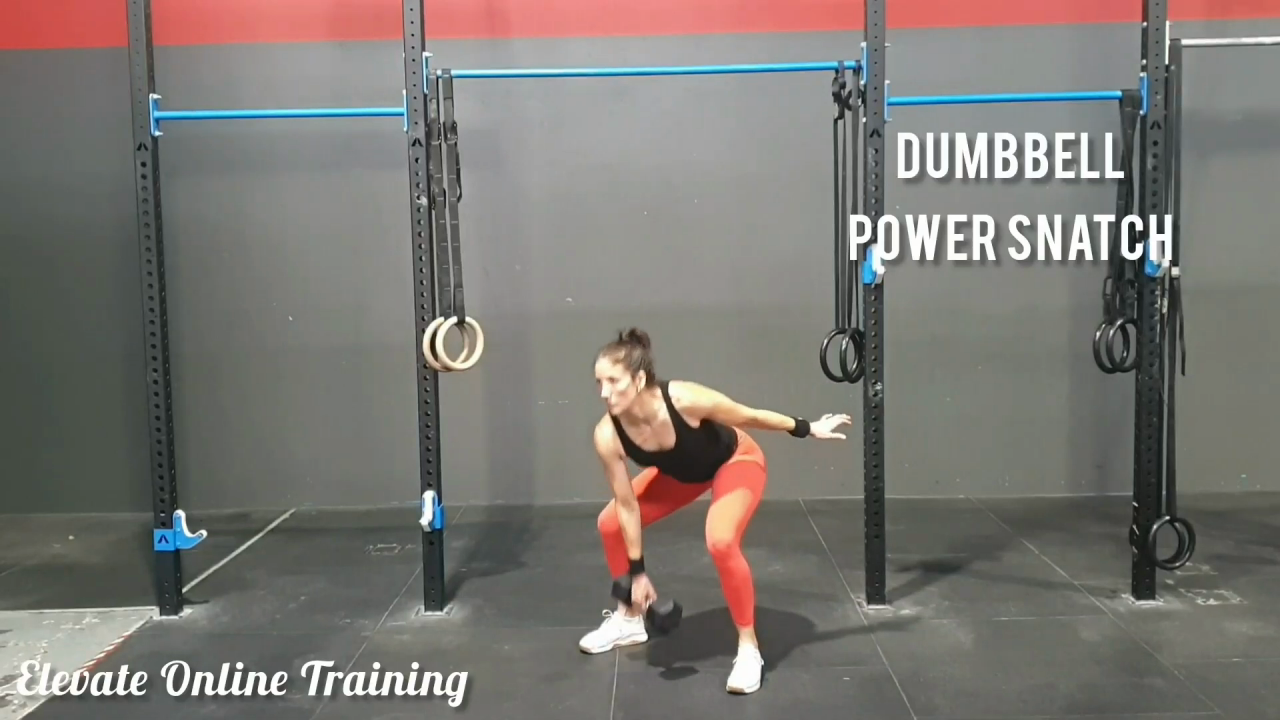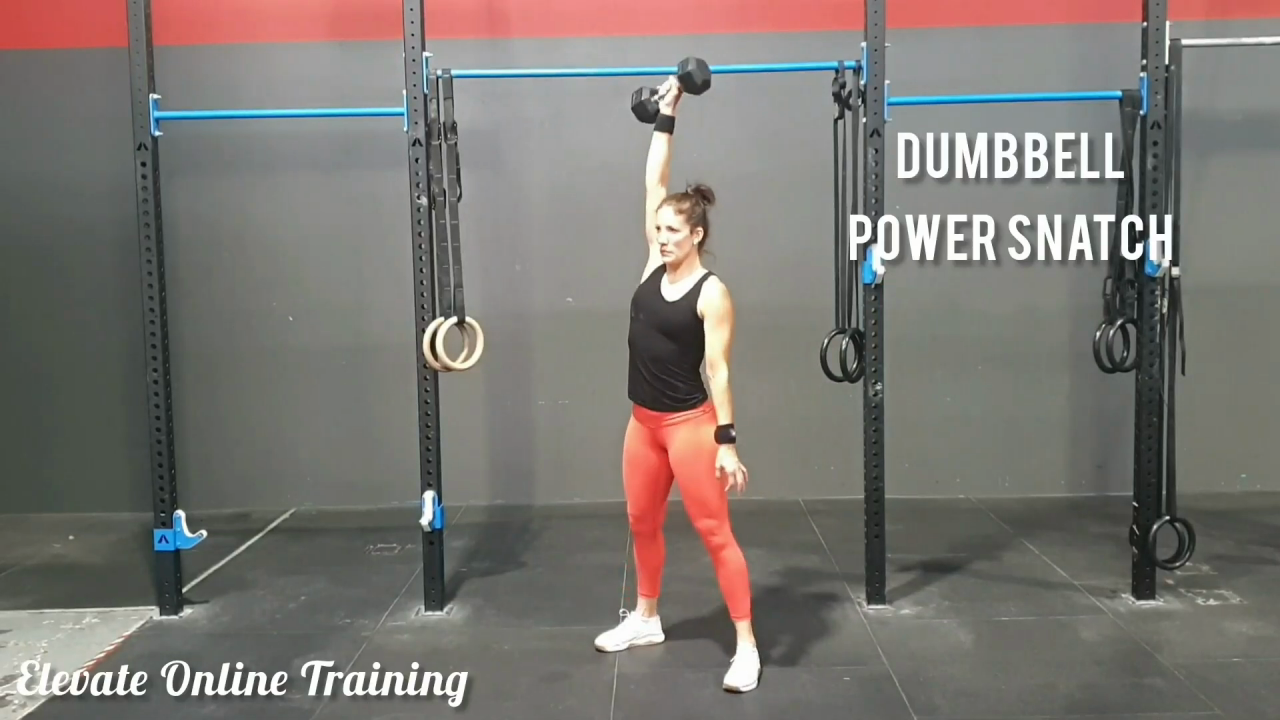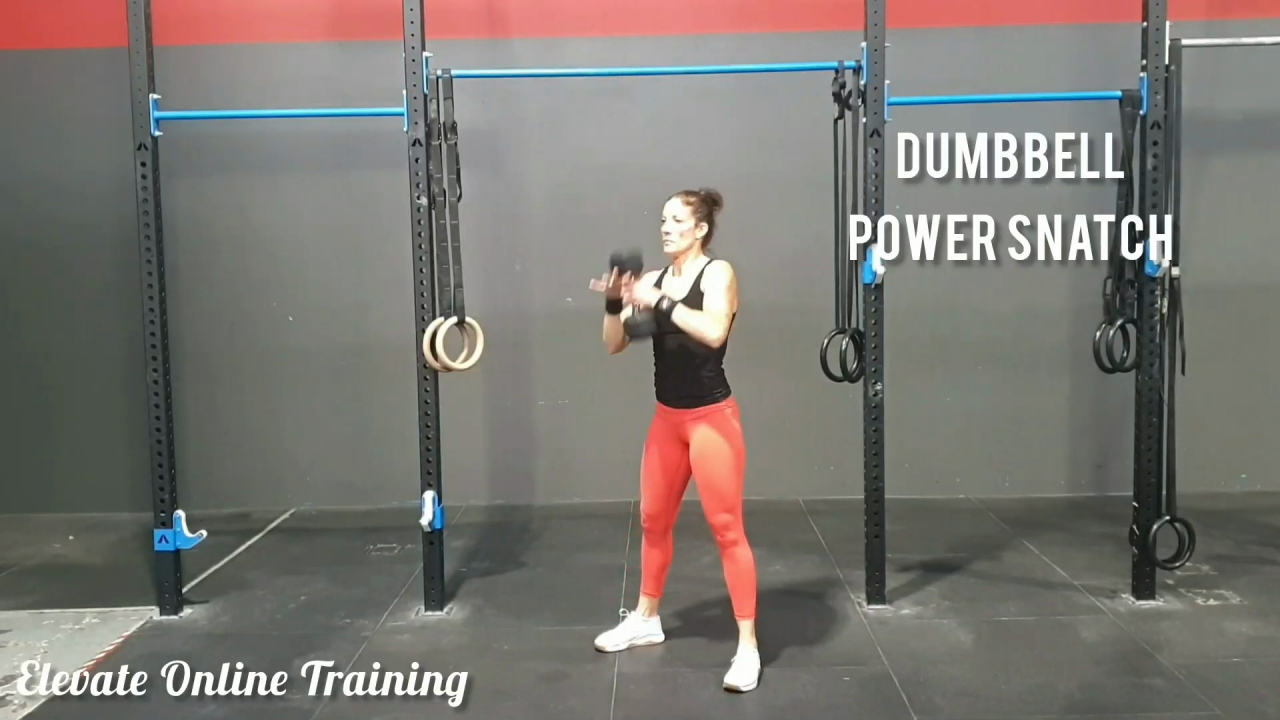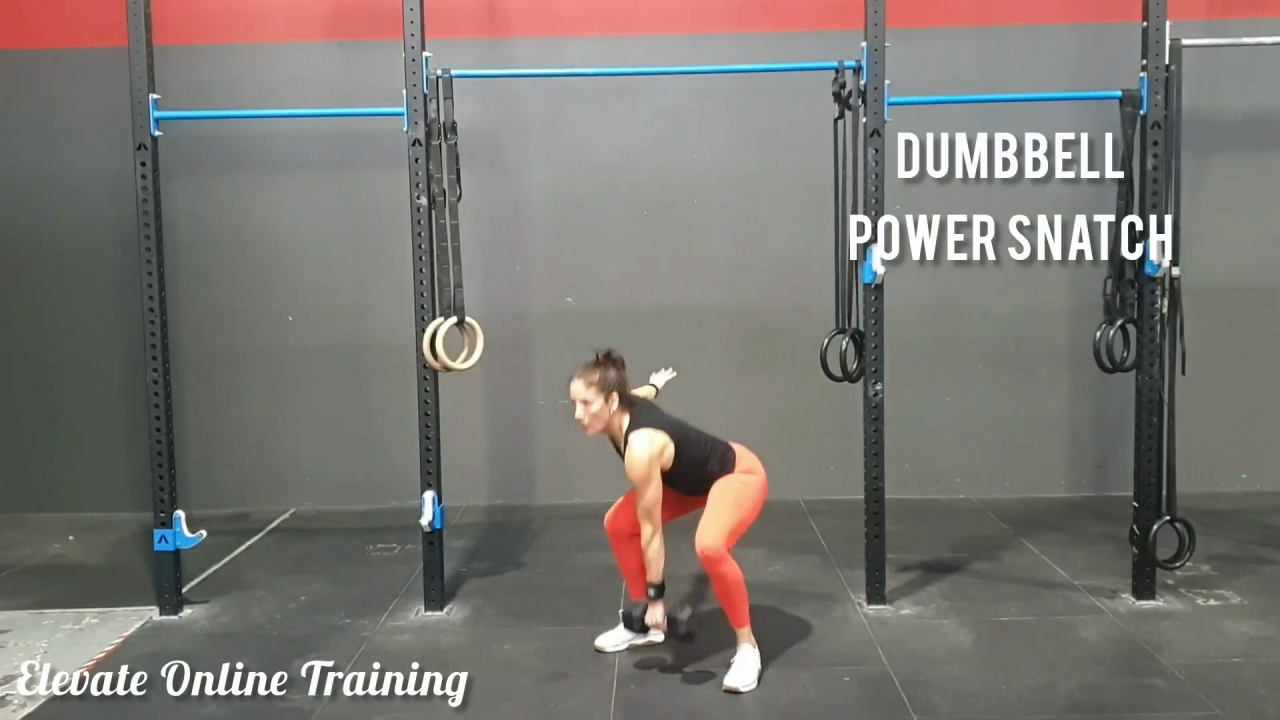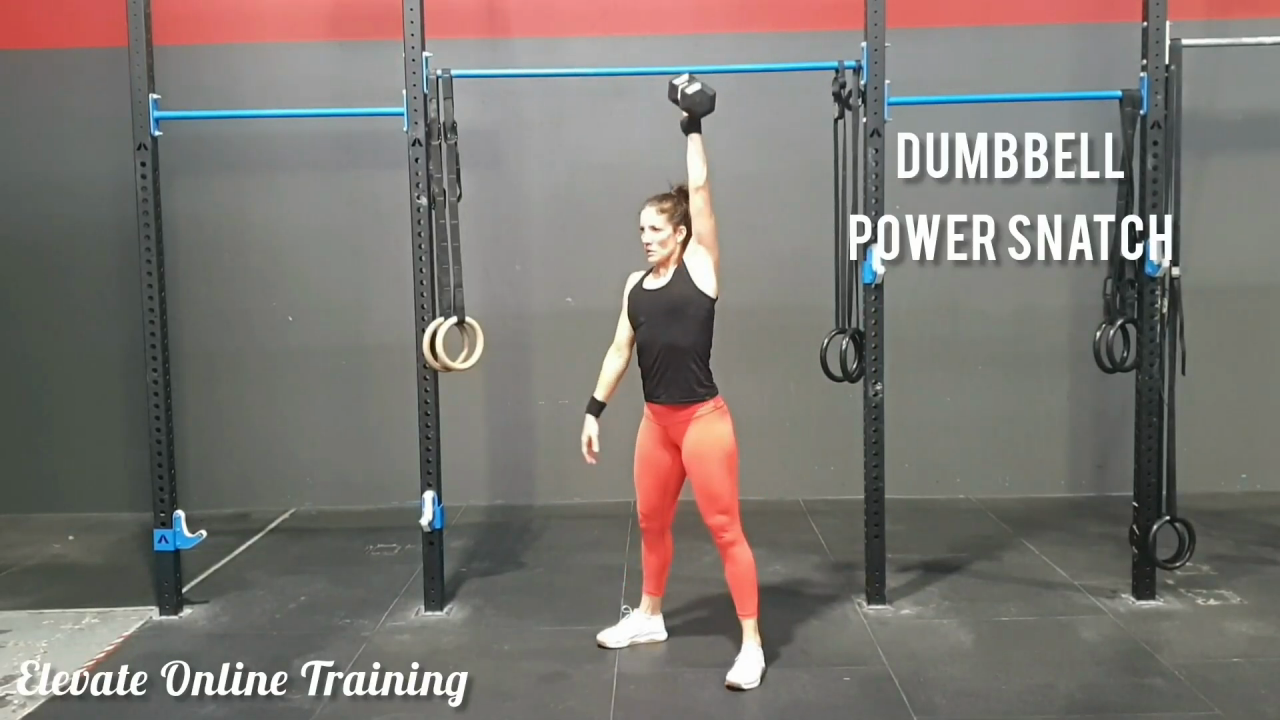
dt=1s
person 1, frame 1
left shoulder: (684, 399)
right shoulder: (607, 435)
left elbow: (749, 417)
right elbow: (627, 504)
left wrist: (806, 429)
right wrist: (638, 572)
left hip: (736, 462)
right hip: (681, 474)
left knee: (720, 541)
right knee: (610, 524)
left ankle: (748, 648)
right ankle: (629, 618)
person 1, frame 2
left shoulder: (712, 292)
right shoulder: (655, 265)
left elbow: (718, 371)
right elbow: (653, 182)
left wrist: (725, 442)
right wrist: (665, 117)
left hip: (689, 425)
right hip: (643, 423)
left knee: (713, 533)
right knee: (641, 523)
left ankle: (746, 646)
right ankle: (645, 619)
person 1, frame 3
left shoulder: (719, 273)
right shoulder: (654, 279)
left elbow: (713, 332)
right elbow: (614, 344)
left wrist: (659, 303)
right wrist: (615, 299)
left hip: (712, 419)
right hip: (665, 419)
left knee: (726, 529)
right knee: (654, 521)
left ankle: (748, 646)
right ankle: (646, 619)
person 1, frame 4
left shoulder: (641, 448)
right shoulder: (624, 410)
left elbow: (652, 532)
right elbow: (642, 392)
left wrist: (657, 598)
right wrist: (655, 384)
left hip: (740, 477)
right hip: (698, 476)
left knee: (710, 547)
right knee: (617, 524)
left ankle: (747, 649)
right ankle: (645, 624)
person 1, frame 5
left shoulder: (699, 265)
right shoulder: (635, 285)
left elbow: (700, 189)
right elbow: (620, 350)
left wrist: (692, 126)
right wrist: (593, 410)
left hip: (703, 420)
right hip: (656, 421)
left knee: (724, 529)
right knee: (651, 522)
left ankle: (751, 645)
right ankle: (648, 616)
